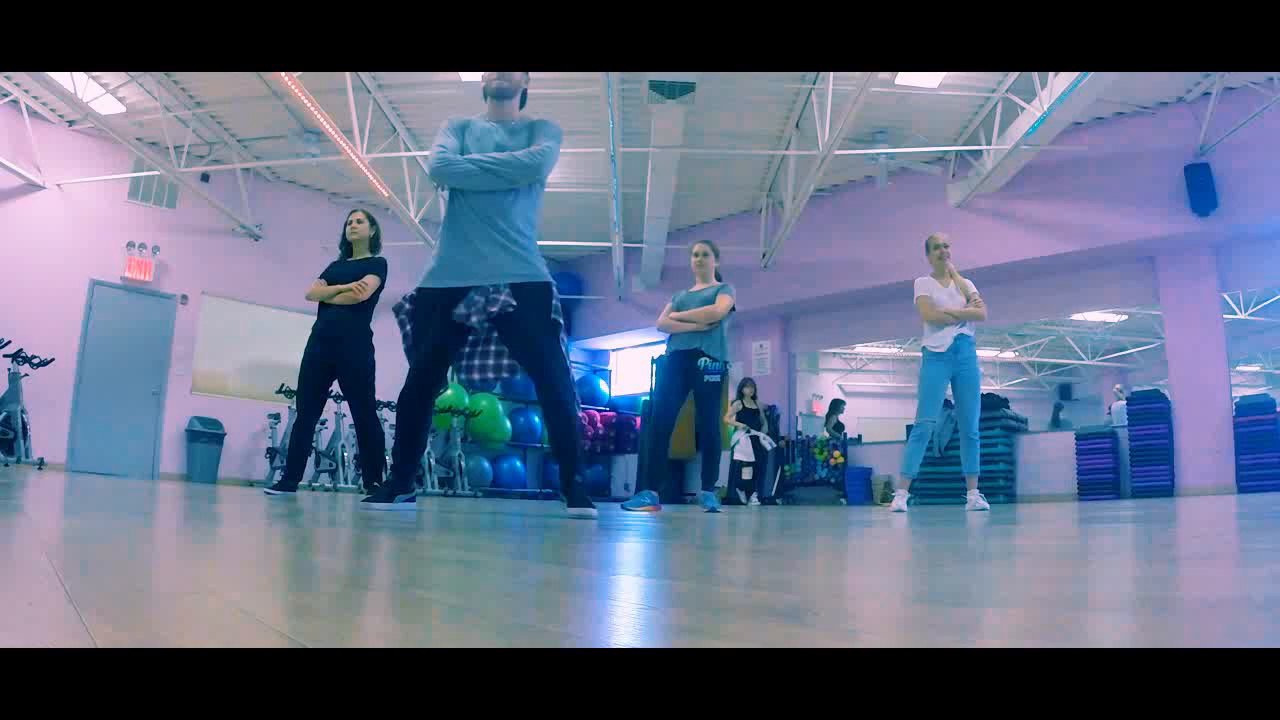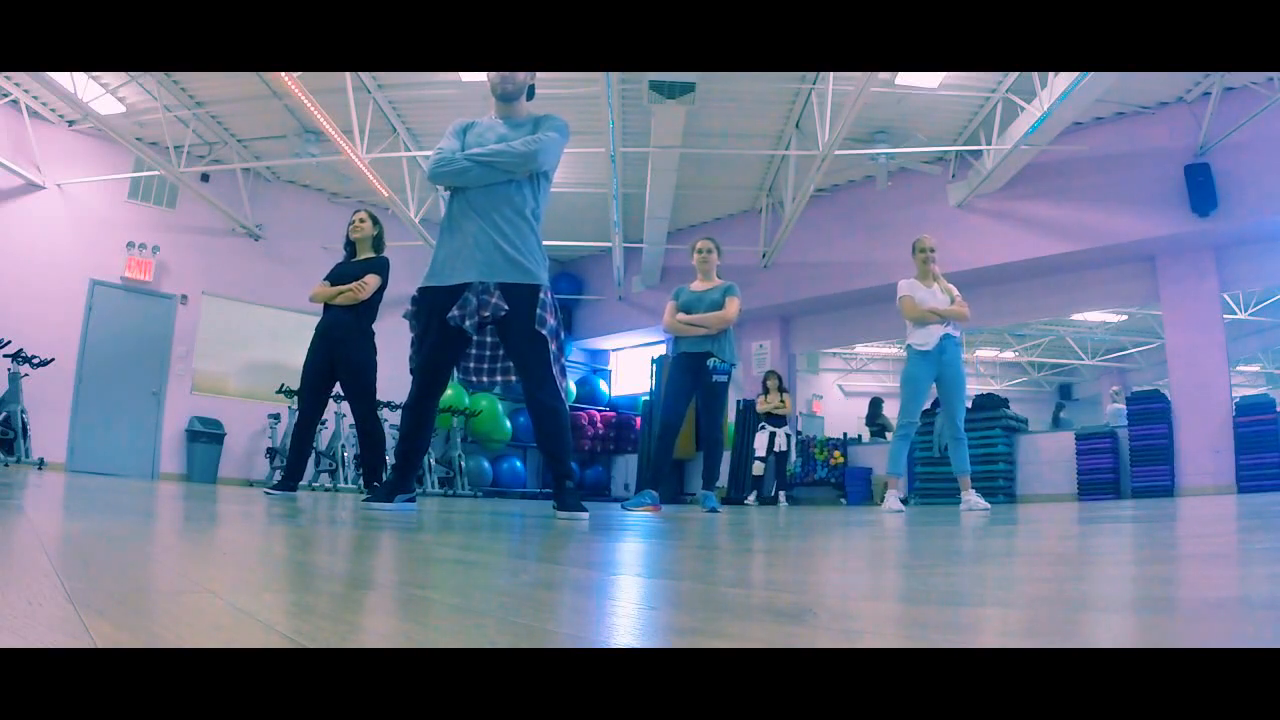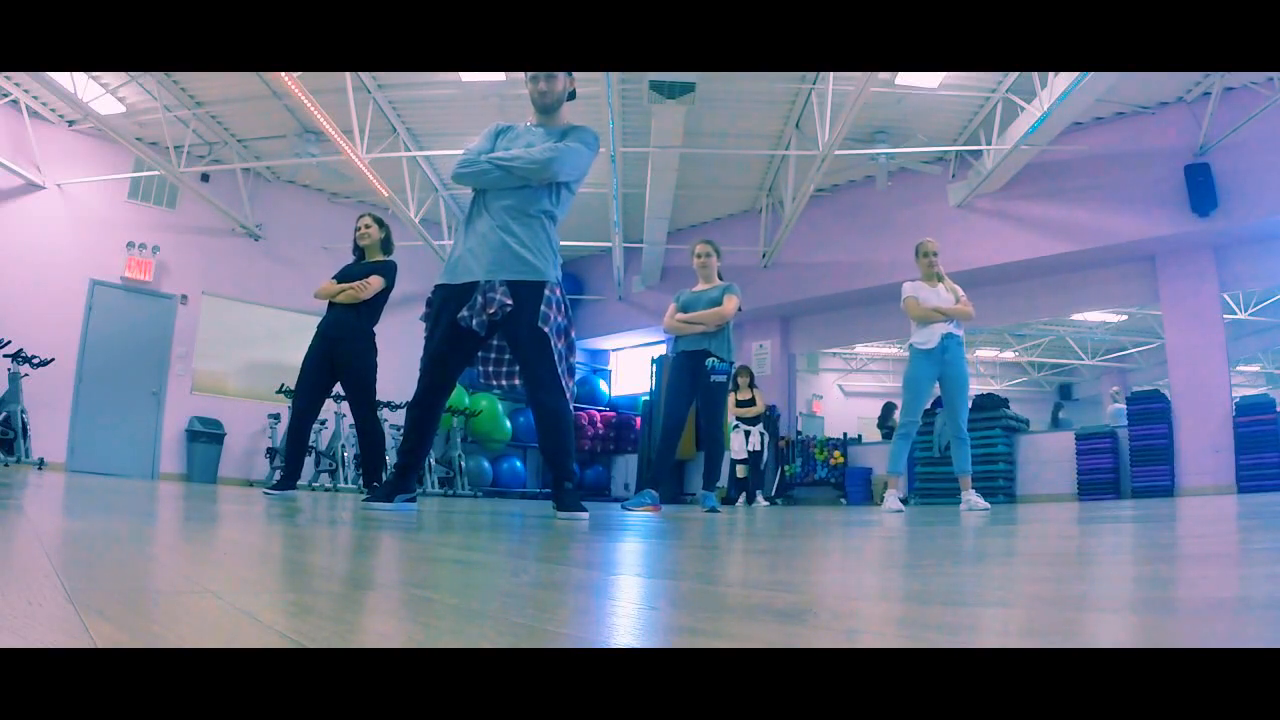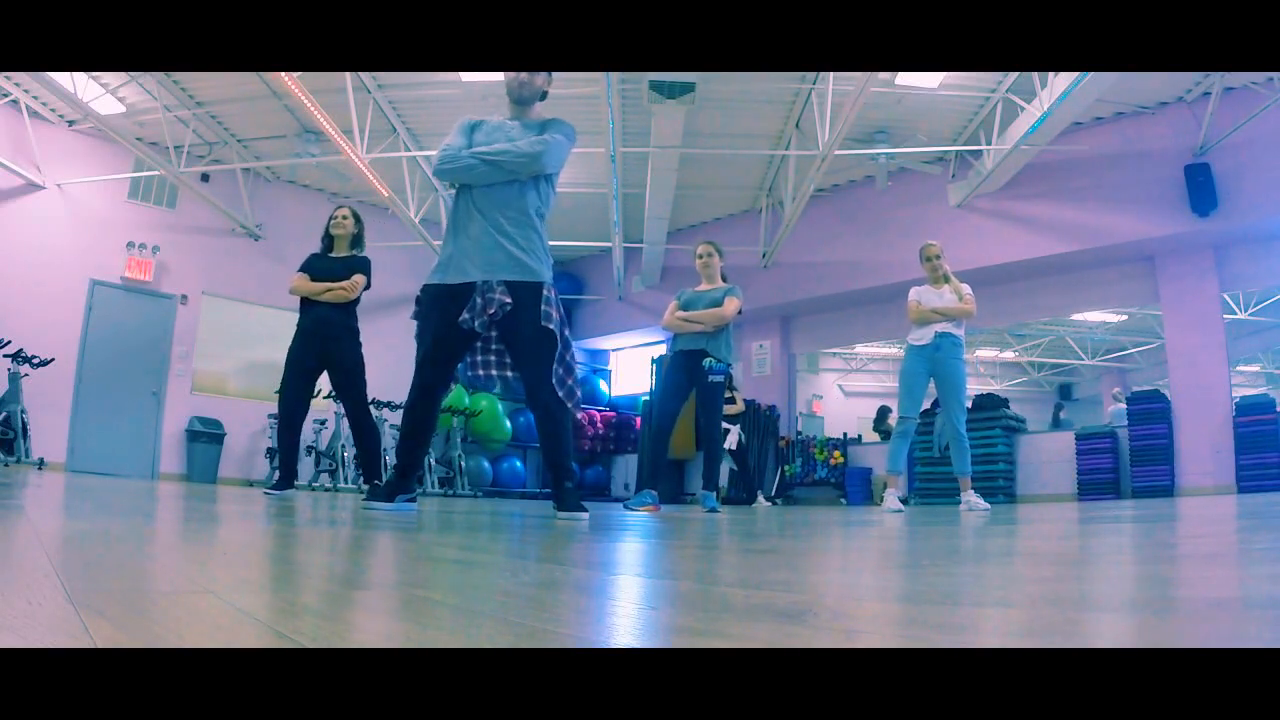
dt=1s
person 1, frame 1
left shoulder: (543, 131)
right shoulder: (457, 127)
left elbow: (535, 165)
right elbow: (440, 168)
left wrist: (472, 163)
right wrist: (510, 174)
left hip: (522, 277)
right hip: (451, 278)
left knee: (555, 381)
right knee: (419, 383)
left ankle: (572, 485)
right ankle: (400, 483)
person 1, frame 2
left shoulder: (550, 127)
right shoulder: (463, 129)
left elbow: (534, 155)
right elbow: (438, 169)
left wrist: (471, 161)
right wrist: (508, 167)
left hip: (520, 275)
right hip: (451, 274)
left knee: (543, 387)
right knee: (424, 384)
left ankle: (564, 488)
right ankle: (401, 483)
person 1, frame 3
left shoulder: (581, 139)
right shoulder: (500, 132)
left elbow: (550, 165)
right elbow: (462, 171)
left wrist: (496, 163)
right wrist: (525, 171)
left hip: (530, 276)
right hip: (464, 273)
left knee: (546, 388)
right knee: (431, 383)
left ankle: (564, 490)
right ankle: (402, 483)
person 1, frame 4
left shoulder: (558, 132)
right shoulder: (469, 127)
left elbow: (538, 157)
right elbow: (443, 167)
left wrist: (475, 159)
right wrist: (509, 165)
left hip: (523, 273)
right hip: (455, 272)
left knee: (543, 385)
right knee: (428, 381)
left ankle: (564, 489)
right ankle: (403, 482)
person 2, frame 1
left shoulder: (377, 264)
right shoulder: (335, 265)
left elbow: (362, 294)
right elbow: (310, 293)
left wrist: (327, 295)
right wrist: (344, 288)
left hip: (354, 341)
right hip: (321, 339)
left knee: (364, 412)
right knee: (306, 410)
left ankle: (375, 484)
right ankle: (290, 479)
person 2, frame 2
left shoulder: (380, 263)
right shoulder: (340, 266)
left elbow: (362, 294)
right elbow: (314, 296)
left wrist: (329, 296)
right wrist: (345, 288)
left hip: (356, 341)
right hip: (324, 339)
left knee: (365, 413)
right knee: (307, 409)
left ankle: (375, 484)
right ankle: (290, 479)
person 2, frame 3
left shoulder: (387, 267)
right shoulder: (350, 268)
left elbow: (363, 294)
right elbow: (319, 292)
left wrist: (334, 295)
right wrist: (348, 286)
left hip: (357, 342)
right hip: (325, 338)
left knee: (364, 412)
right knee: (302, 407)
left ankle: (374, 484)
right ankle: (289, 478)
person 2, frame 4
left shoulder: (360, 262)
right shoulder: (313, 259)
left elbow: (352, 293)
right elbow: (295, 287)
left wrist: (313, 293)
right wrist: (333, 285)
left hip: (343, 339)
right hip: (307, 337)
left knee: (358, 409)
right knee: (290, 406)
left ankle: (374, 481)
right ankle: (286, 477)
person 3, frame 1
left shoulder: (965, 284)
right shoulder: (923, 283)
left elbow: (982, 314)
right elbow: (929, 316)
left wrist: (949, 311)
right wrist: (965, 313)
left hip: (966, 354)
right hip: (936, 355)
left knee: (970, 426)
right knee: (925, 424)
left ankle: (973, 494)
right ankle: (901, 492)
person 3, frame 2
left shoulder: (948, 287)
right shoulder: (906, 285)
left elbow: (965, 314)
right elbow: (912, 314)
left wrist: (933, 310)
right wrist: (948, 314)
left hip: (951, 353)
right hip: (920, 353)
left knee: (956, 426)
right knee: (907, 423)
left ankle: (967, 494)
right ankle: (892, 494)
person 3, frame 3
left shoulder: (953, 288)
right shoulder: (910, 287)
left elbow: (969, 313)
right elbow: (916, 314)
left wrist: (937, 308)
right wrist: (952, 313)
left hip: (954, 352)
right hip: (923, 352)
left knee: (959, 425)
right knee: (908, 422)
left ankle: (967, 493)
right ankle: (892, 493)
person 3, frame 4
left shoulder: (961, 288)
right shoulder: (916, 291)
left elbow: (970, 310)
right elbow: (914, 316)
left wrist: (932, 310)
right wrist: (950, 314)
left hip: (950, 352)
right hip: (918, 351)
left knee: (956, 425)
right knee: (906, 422)
left ankle: (967, 493)
right ankle: (891, 492)
person 4, frame 1
left shoulder: (724, 289)
right shoulder: (680, 295)
left elbow: (717, 312)
right elbow: (661, 323)
left wrist: (679, 316)
right wrist: (694, 325)
left hip: (708, 358)
right hip: (676, 359)
left knee: (708, 425)
right knee: (660, 422)
left ankle: (708, 492)
right ankle: (650, 491)
person 4, frame 2
left shoulder: (729, 289)
right shoulder: (680, 291)
left elbow: (729, 318)
right elbow: (668, 325)
left wrist: (687, 318)
right wrist: (705, 328)
left hip: (715, 360)
right hip: (682, 360)
left knee: (711, 427)
right knee: (667, 423)
left ankle: (708, 492)
right ankle: (649, 491)
person 4, frame 3
left shoulder: (729, 289)
right shoulder: (682, 294)
left elbow: (725, 314)
right elbow: (668, 325)
left wrist: (686, 318)
right wrist: (702, 326)
left hip: (714, 358)
right hip: (683, 359)
left knee: (712, 427)
right knee: (670, 425)
left ankle: (708, 492)
right ankle: (650, 491)
person 4, frame 4
left shoulder: (731, 291)
right shoulder: (683, 293)
left elbow: (725, 315)
right elbow: (667, 322)
left wrist: (685, 316)
right wrist: (701, 325)
left hip: (712, 359)
right hip: (680, 358)
left knee: (710, 427)
right knee: (661, 421)
left ankle: (708, 493)
right ankle: (648, 491)
